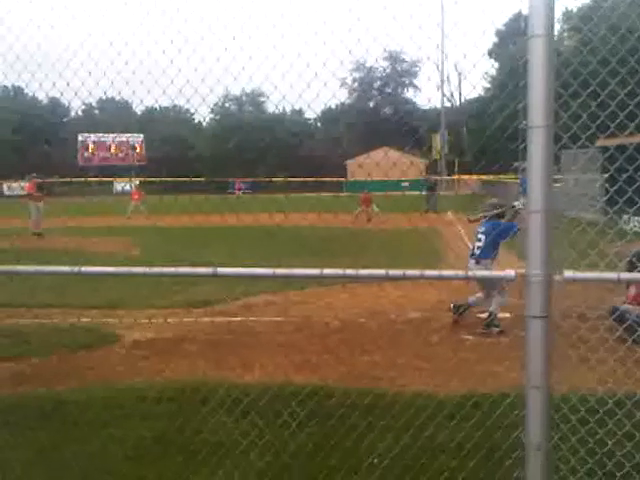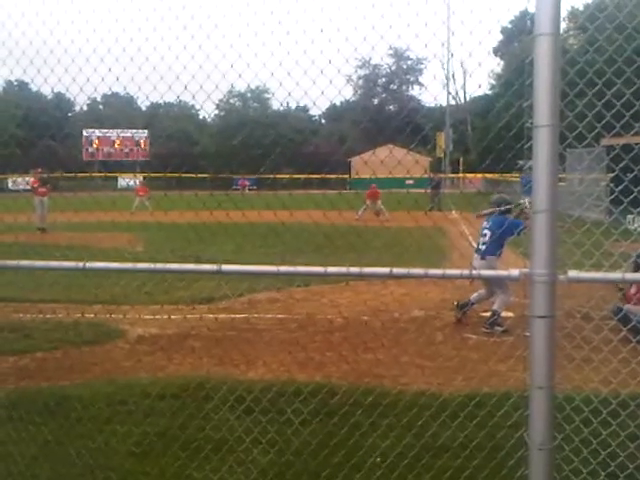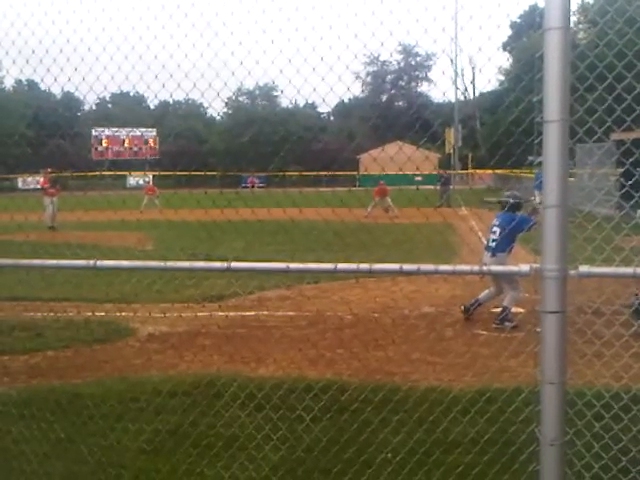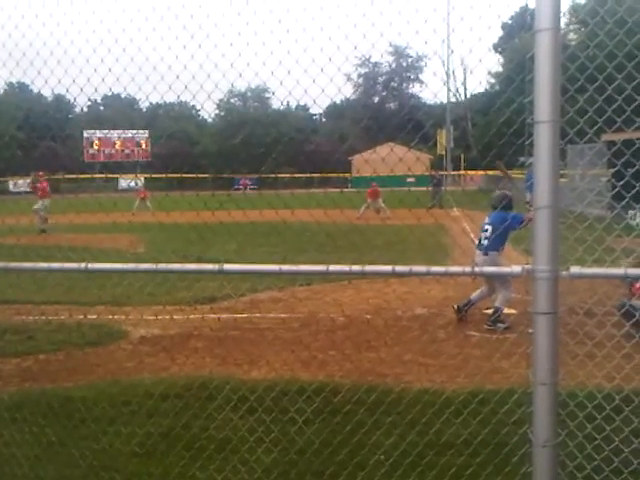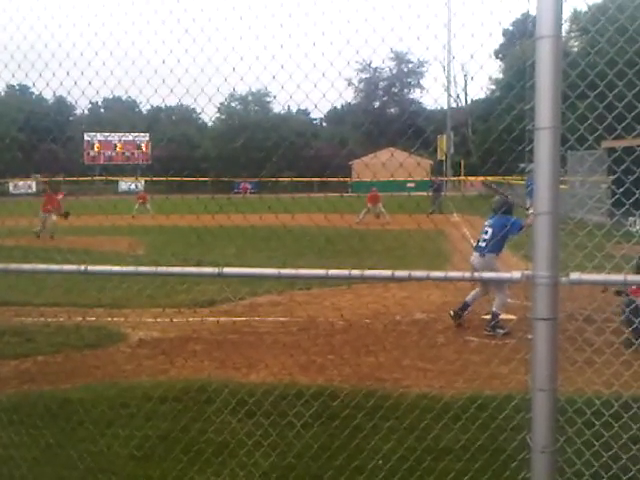
dt=1s
person 1, frame 1
left shoulder: (484, 224)
right shoulder: (497, 226)
left elbow: (506, 225)
right elbow: (519, 226)
left wrist: (515, 211)
left hip: (474, 264)
right hip: (483, 265)
left knee: (487, 293)
right knee: (500, 293)
left ankle: (459, 308)
right ankle: (489, 324)
person 1, frame 2
left shoulder: (490, 220)
right shoulder: (504, 221)
right elbow: (527, 224)
left wrist: (521, 211)
right wrist: (527, 213)
left hip: (478, 260)
right hip: (488, 262)
left knee: (490, 290)
right knee: (504, 292)
left ankle: (462, 307)
right ankle: (491, 323)
person 1, frame 3
left shoulder: (500, 216)
right shoulder: (514, 218)
left elbow: (523, 220)
right elbow: (535, 221)
left wrist: (533, 210)
right wrist: (537, 210)
left hip: (488, 257)
right hip: (498, 258)
left knee: (498, 288)
right knee: (514, 288)
left ankle: (469, 308)
right ankle: (501, 319)
person 1, frame 4
left shoulder: (492, 215)
right shoulder: (506, 216)
left elbow: (518, 224)
right elbow: (528, 218)
left hip: (480, 256)
right hip: (490, 258)
left knee: (490, 287)
right knee: (505, 287)
left ankle: (462, 308)
right ankle: (493, 320)
person 1, frame 5
left shoulder: (492, 219)
right shoulder: (506, 220)
left elbow: (513, 226)
right elbow: (525, 224)
right wrist: (531, 215)
left hip: (475, 257)
right hip: (487, 259)
left knee: (483, 289)
right knee: (501, 291)
left ankle: (458, 312)
right ankle: (492, 325)
